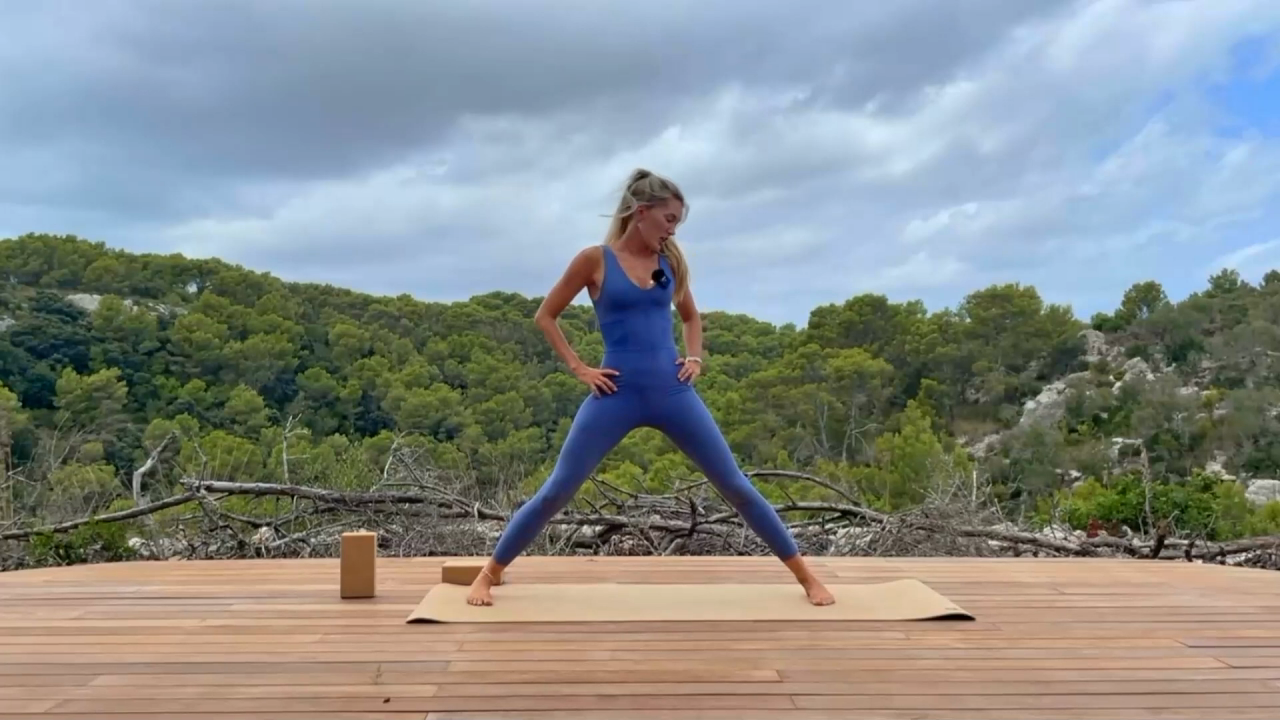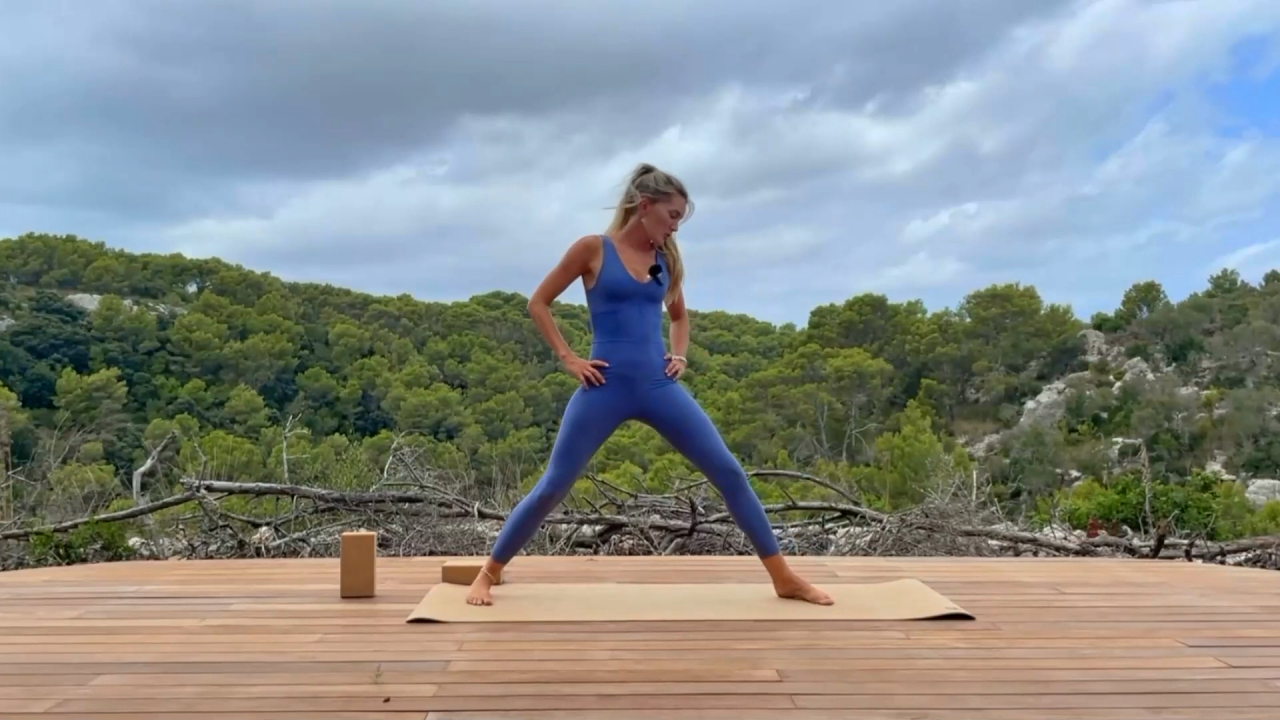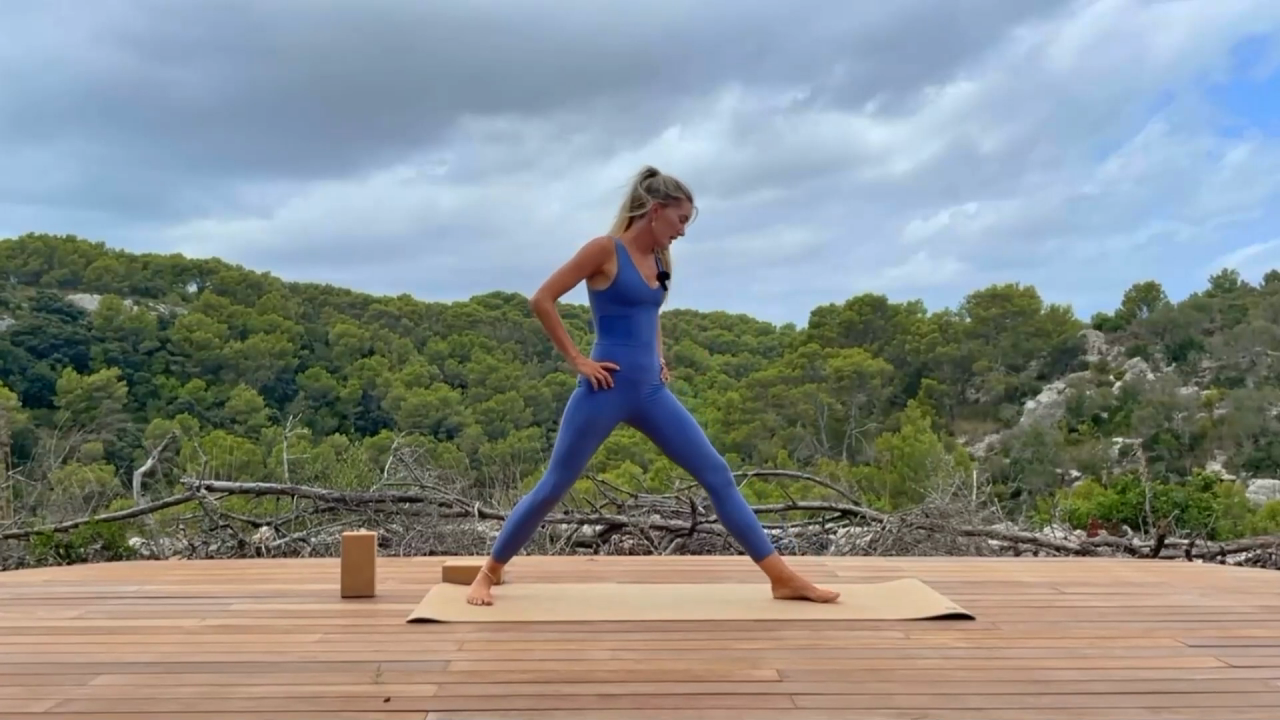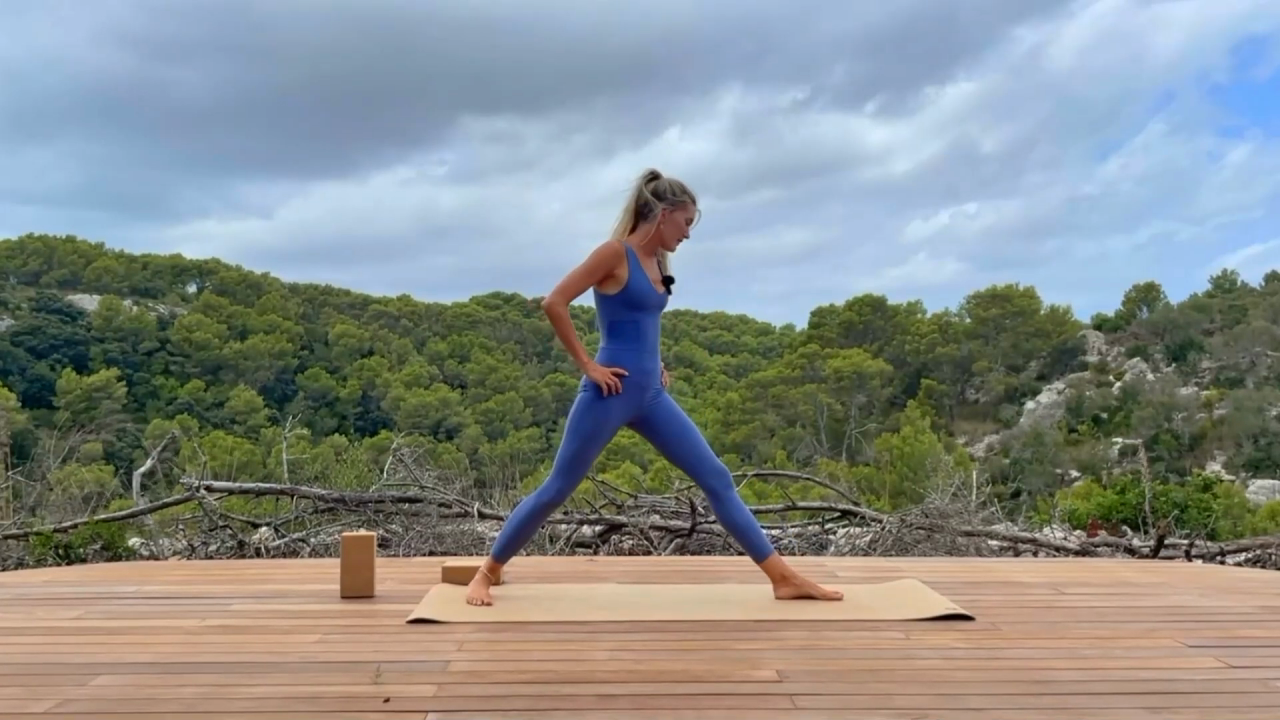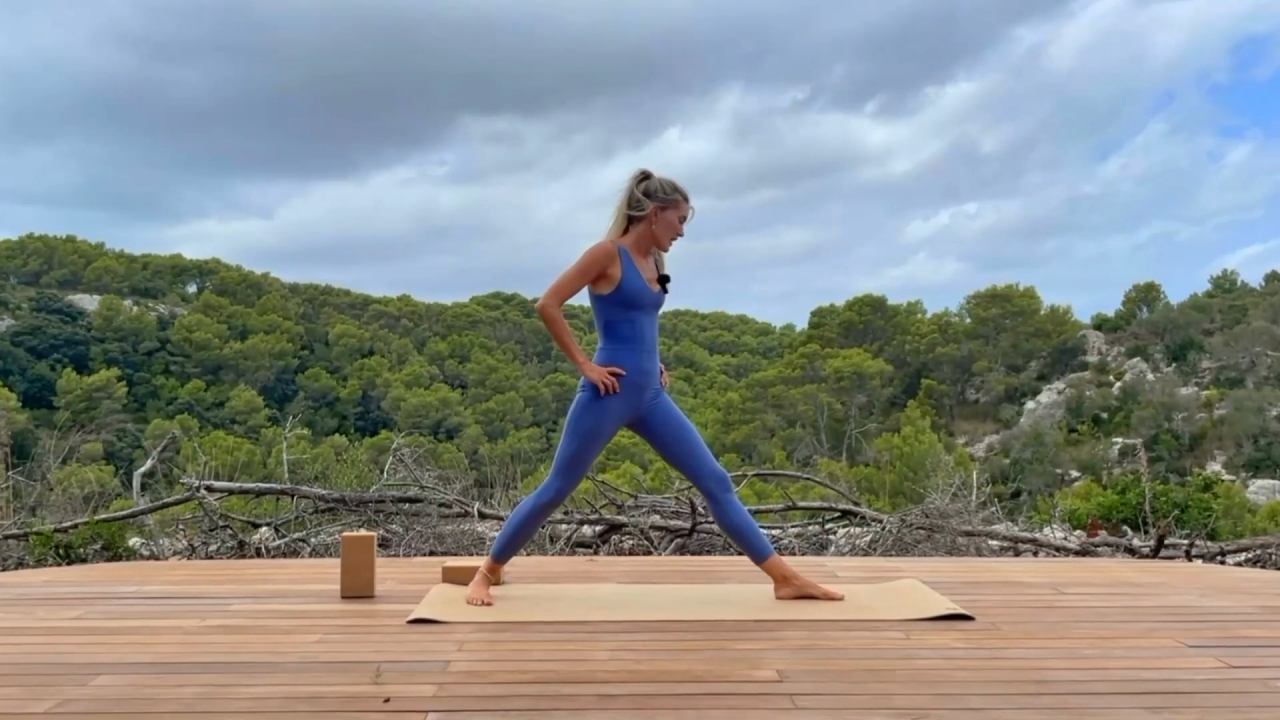
dt=0.4s
person 1, frame 1
left shoulder: (670, 260)
right shoulder: (595, 259)
left elbow: (690, 316)
right elbow: (545, 316)
left wrist: (694, 358)
right wrist: (579, 367)
left hip: (673, 392)
right hip: (616, 394)
left knee: (735, 486)
right knee: (555, 492)
left ankle: (805, 575)
right ankle: (489, 573)
person 1, frame 2
left shoulder: (666, 256)
right shoulder: (593, 248)
right elbow: (538, 303)
left wrist: (679, 356)
right wrist: (568, 358)
left hip: (659, 384)
right hip: (605, 387)
left knee: (729, 472)
right knee: (552, 488)
left ankle: (784, 578)
right ankle: (488, 574)
person 1, frame 3
left shoulder: (660, 260)
right shoulder: (604, 249)
right elbow: (542, 300)
right wrist: (577, 359)
left hip: (651, 390)
right hip: (605, 388)
left knee: (717, 475)
right knee: (553, 487)
left ankle: (783, 578)
right ankle: (487, 574)
person 1, frame 4
left shoulder: (657, 262)
right shoulder: (615, 252)
right elbow: (554, 303)
right wrist: (587, 365)
left hip: (652, 394)
right hip: (611, 392)
left knee: (717, 478)
right knee: (557, 489)
left ankle: (784, 578)
right ankle: (485, 574)
person 1, frame 5
left shoulder: (654, 262)
right shoulder: (608, 252)
right elbow: (547, 305)
right wrist: (583, 364)
left hip: (651, 394)
right hip: (608, 393)
left knee: (715, 481)
right knee: (555, 490)
left ankle: (785, 578)
right ankle: (485, 574)
